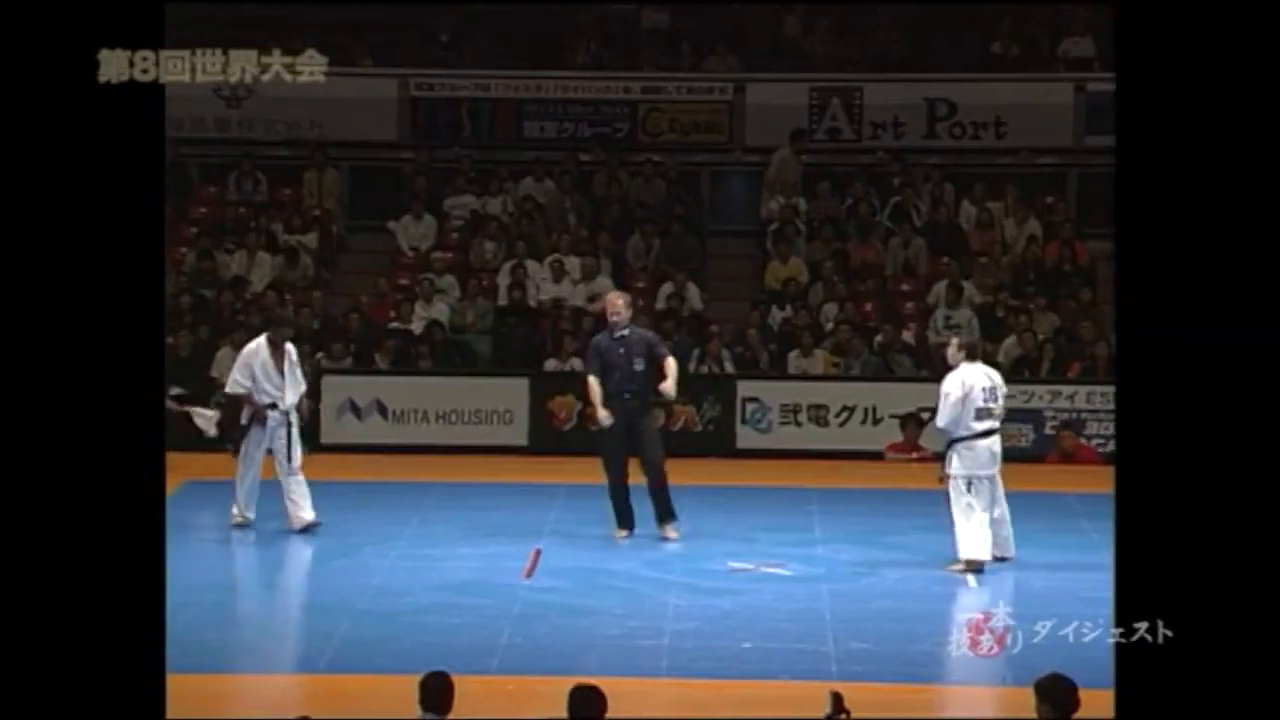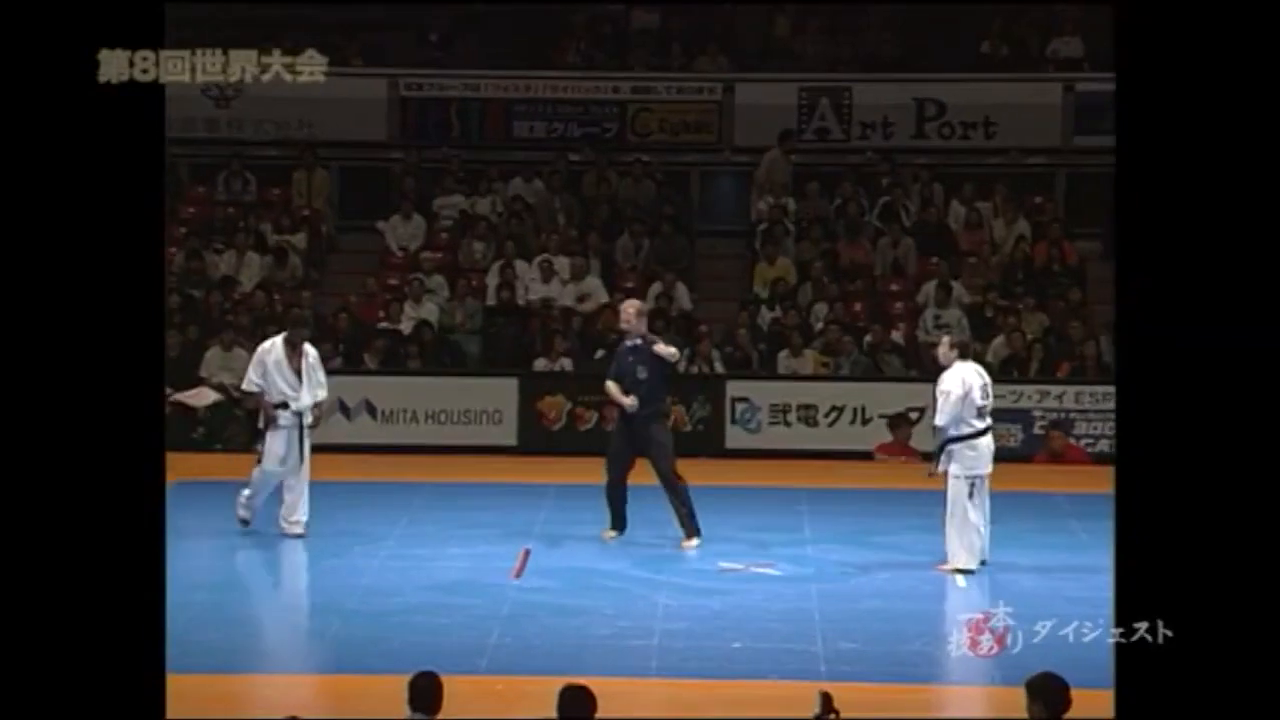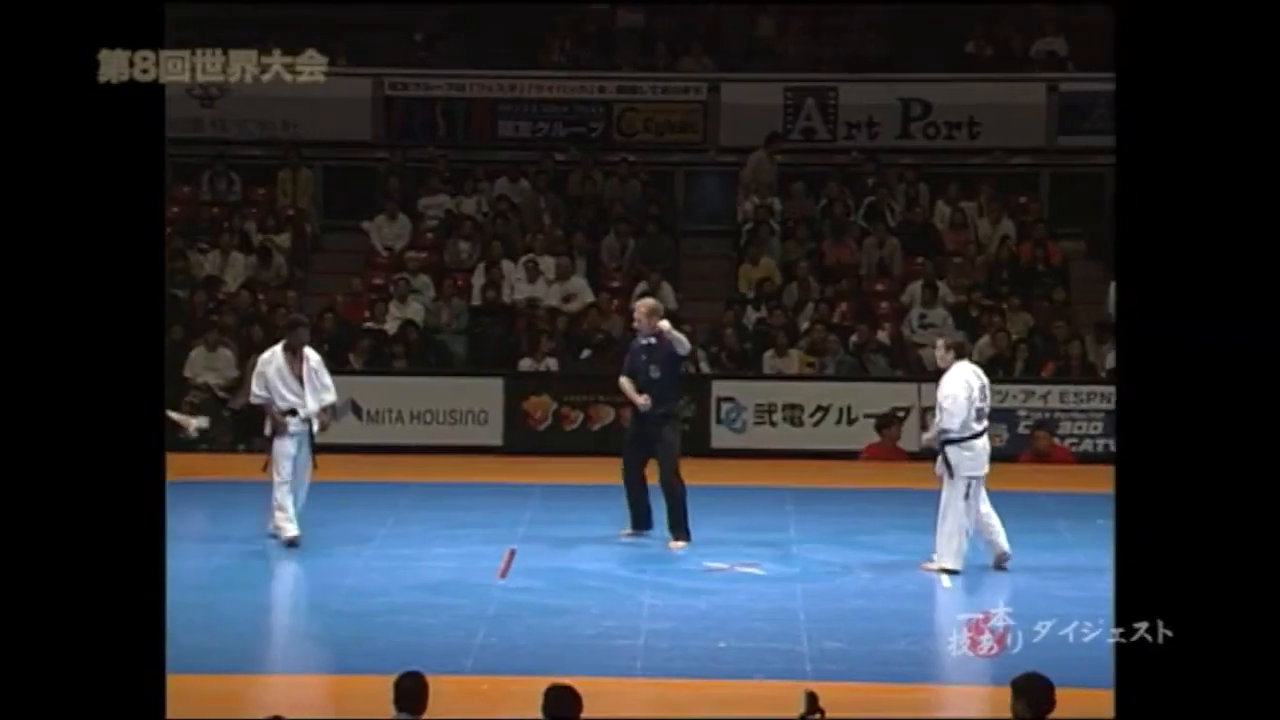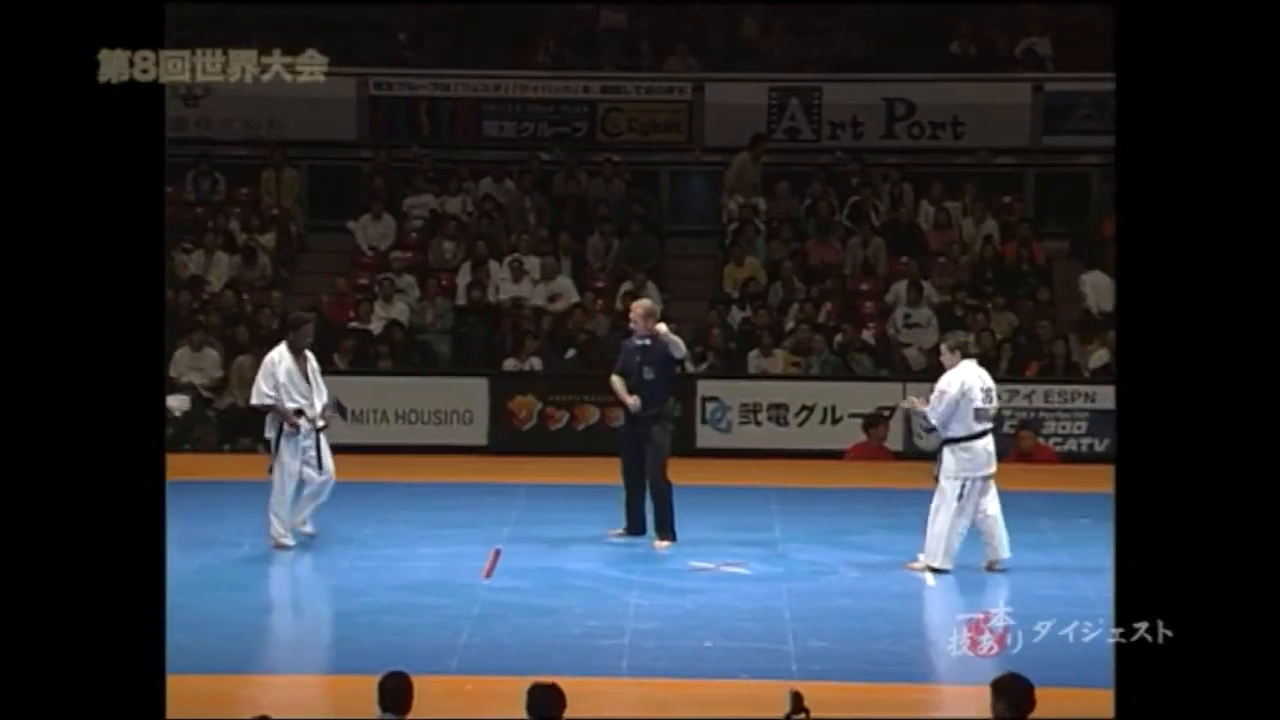
dt=0.3s
person 1, frame 1
left shoulder: (645, 338)
right shoulder: (599, 342)
left elbow: (668, 359)
right elbow: (593, 378)
left wrist: (670, 380)
right wrist: (599, 408)
left hip: (642, 410)
right hip: (613, 412)
left knee: (655, 466)
right knee: (616, 472)
left ankle: (666, 520)
right ankle: (625, 523)
person 1, frame 2
left shoulder: (654, 346)
right shoulder: (622, 350)
left elbow: (674, 355)
right elbow: (610, 382)
left wrist: (668, 352)
right wrist: (622, 400)
left hip: (654, 419)
right hip: (627, 420)
left knee: (668, 474)
right knee: (615, 475)
left ankle: (691, 532)
right ankle: (617, 525)
person 1, frame 3
left shoulder: (668, 345)
right shoulder: (636, 346)
left elbow: (685, 348)
right elbow: (624, 378)
left wrist: (671, 332)
right wrist: (636, 398)
left hip: (665, 418)
right hip: (640, 417)
left knee: (669, 476)
right knee: (631, 471)
left ankle: (680, 533)
right ankle: (640, 523)
person 1, frame 4
left shoulder: (664, 346)
right shoulder: (629, 346)
left elbow: (681, 352)
right elbow: (616, 376)
left wrist: (667, 335)
right wrist: (626, 399)
left hip: (657, 419)
right hip: (633, 418)
left knee: (656, 476)
right knee: (631, 475)
left ankle: (666, 533)
right ankle: (635, 526)
person 2, frame 1
left shoulder: (956, 378)
right shoulder: (993, 374)
left elbow: (945, 421)
right elbow: (999, 411)
left wrist: (953, 432)
left hip: (967, 448)
right hip: (991, 443)
left knee: (967, 506)
right knee: (994, 503)
left ankle: (974, 556)
right ankle: (1001, 549)
person 2, frame 2
left shoulder: (953, 377)
right shoulder: (979, 371)
left elbow: (944, 419)
left wrist: (941, 437)
left hip: (964, 448)
right hip: (981, 442)
left knee: (964, 507)
right knee: (977, 505)
left ankle: (963, 560)
right ankle: (977, 553)
person 2, frame 3
left shoulder: (954, 378)
right shoulder: (975, 372)
left elbow: (951, 420)
left wrist: (933, 436)
right wrist: (938, 429)
left hip: (962, 449)
right hip: (975, 446)
left knee: (956, 508)
right knee: (977, 504)
left ankle: (948, 560)
right ankle: (1000, 549)
person 2, frame 4
left shoulder: (954, 378)
right shoulder: (982, 375)
left elbow: (936, 414)
left wrist: (918, 408)
right wrist: (928, 406)
left hip: (962, 451)
right hip: (982, 446)
left knee: (949, 507)
right knee: (987, 505)
left ankle: (935, 559)
right ankle: (997, 556)
person 3, frame 1
left shoulder: (290, 350)
right shoulder: (252, 351)
left elbow: (297, 381)
right elbow: (238, 386)
left wrist: (302, 404)
right wrist: (256, 407)
left hip: (286, 417)
right hip: (261, 417)
left knee: (292, 466)
right knee: (248, 466)
left ankle: (302, 518)
right ankle: (243, 514)
person 3, frame 2
left shoulder: (311, 353)
right shoulder: (267, 350)
left elbow: (318, 386)
right elbow: (253, 384)
left wrist: (317, 409)
right wrist: (266, 409)
left hip: (301, 419)
right hip: (277, 417)
left knee: (298, 472)
right knee: (270, 469)
left ankle: (293, 523)
right ankle: (246, 503)
person 3, frame 3
left shoulder: (313, 357)
right shoulder: (269, 359)
left elbow: (326, 388)
right elbow: (259, 394)
left wrist: (325, 413)
right wrist: (274, 416)
left hip: (307, 425)
right hip: (284, 426)
left knee: (300, 480)
right knee: (283, 479)
left ankle: (279, 524)
right ankle: (288, 531)
person 3, frame 4
left shoulder: (309, 358)
right shoulder: (274, 359)
left elbow: (318, 390)
right elbow: (263, 397)
left wrist: (325, 410)
right wrist: (286, 416)
left hip: (312, 426)
right hip: (287, 428)
left knee: (324, 475)
right knee: (284, 483)
left ankle: (299, 519)
right ankle: (281, 535)
